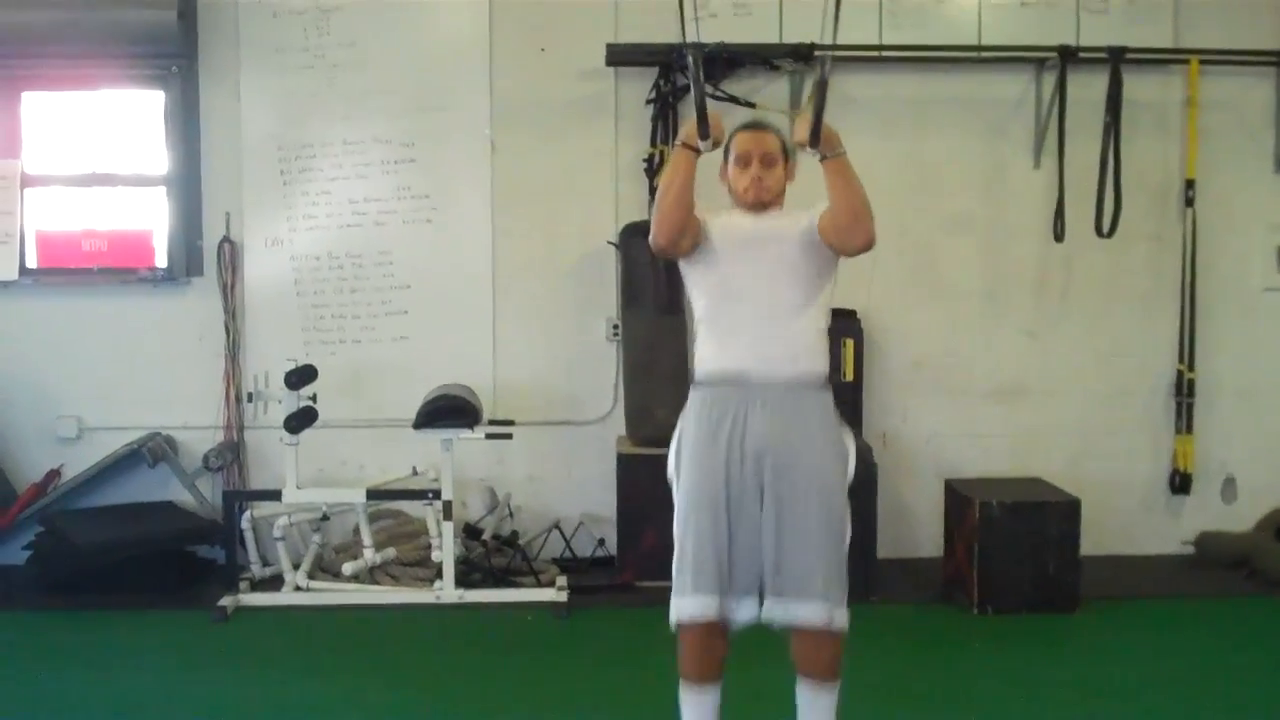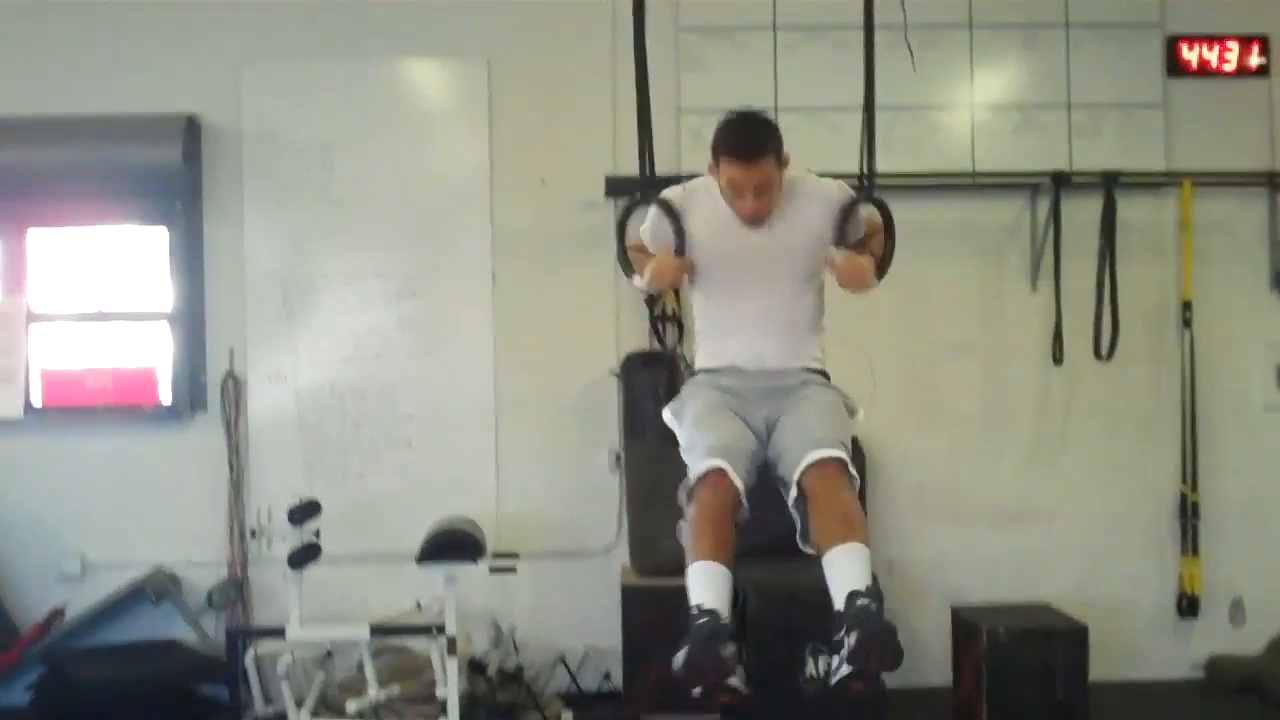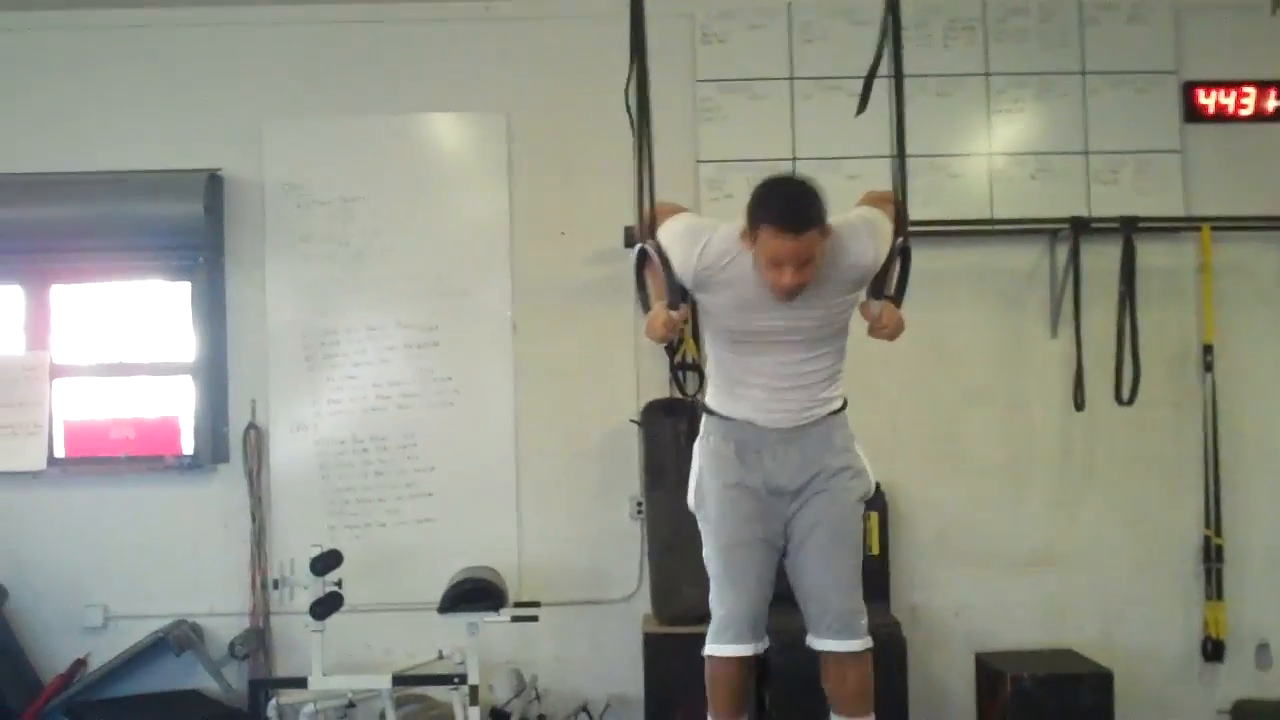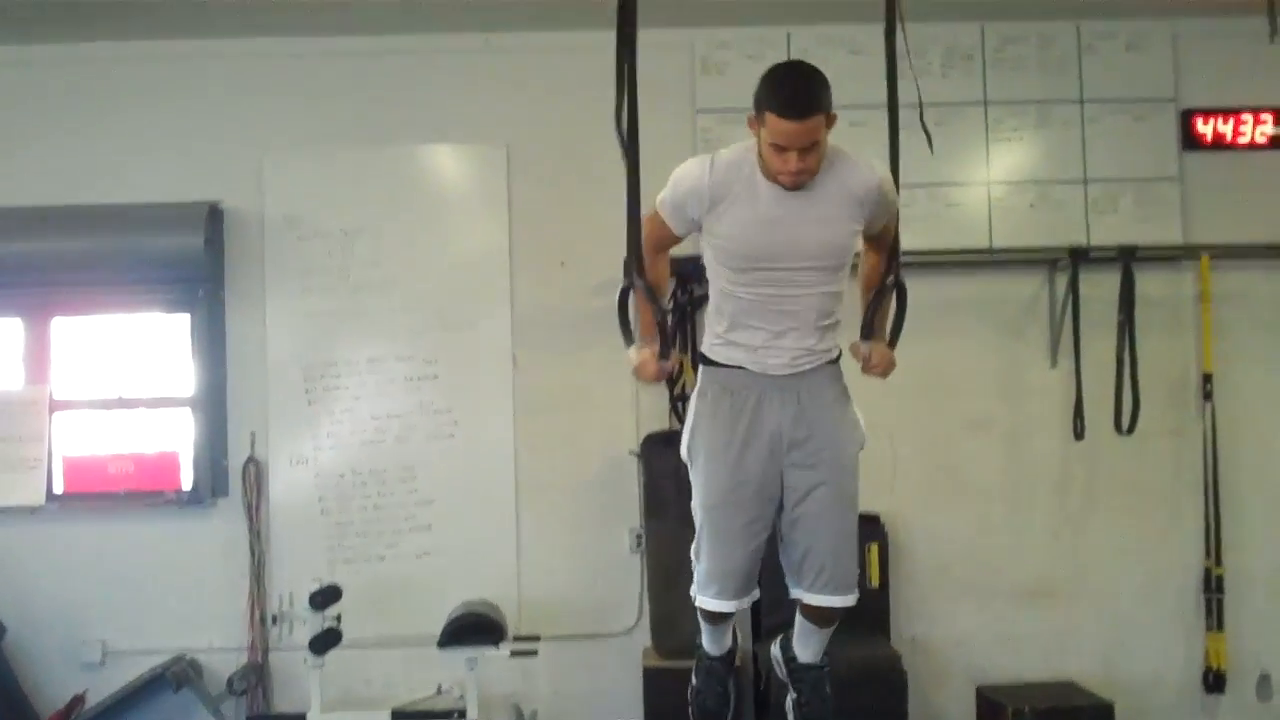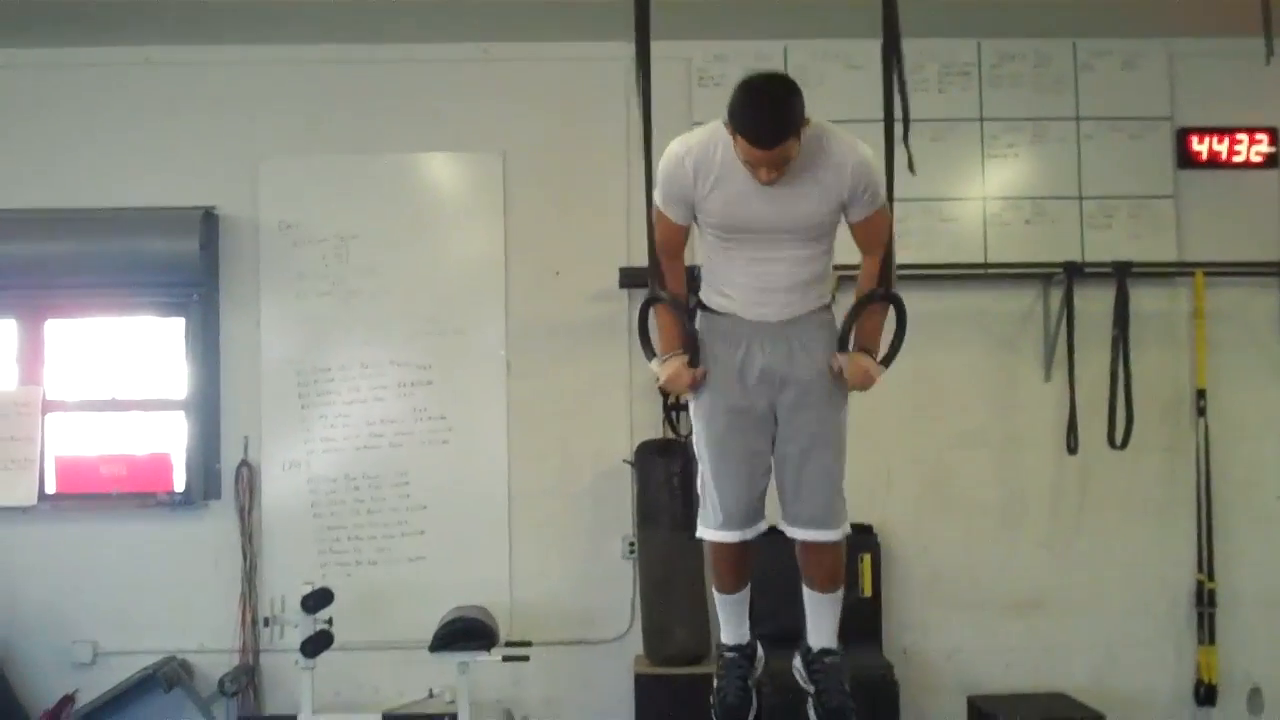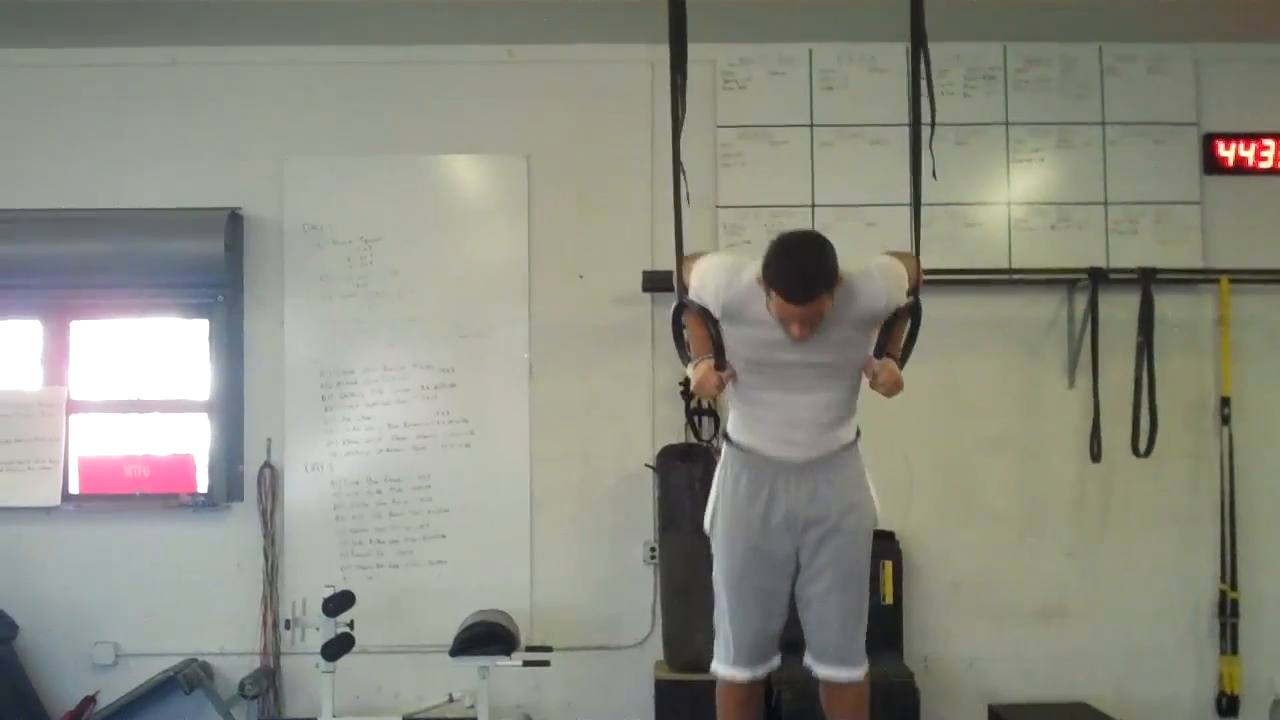
dt=0.5s
person 1, frame 1
left shoulder: (811, 226)
right shoulder: (705, 229)
left elbow: (860, 235)
right elbow: (663, 236)
left wrist: (828, 146)
right wrist: (688, 144)
left hip: (802, 408)
right hip: (718, 407)
left knee: (818, 602)
right knee: (701, 601)
person 1, frame 2
left shoulder: (826, 200)
right shoulder: (680, 205)
left elbow: (875, 232)
right elbow: (638, 254)
left wrist: (866, 262)
right wrist: (651, 270)
left hip: (801, 383)
right hip: (720, 383)
left knee: (825, 470)
right knee: (715, 477)
left ankle: (860, 619)
right ankle: (708, 630)
person 1, frame 3
left shoulder: (859, 250)
right shoulder: (701, 251)
left elbow: (882, 198)
right elbow: (658, 214)
left wrist: (883, 302)
right wrist: (658, 303)
left hip: (823, 441)
right hip: (735, 441)
left knee: (840, 624)
right knee: (735, 626)
person 1, frame 4
left shoulder: (864, 186)
right shoulder: (704, 180)
right elbow: (650, 250)
left wrist: (877, 333)
right wrist: (648, 340)
left hip: (819, 389)
right hip: (731, 388)
left knee: (832, 575)
right knee: (723, 572)
left ankle: (804, 659)
right ankle: (715, 653)
person 1, frame 5
left shoulder: (847, 160)
right shoulder: (688, 157)
left elbow: (878, 255)
right elbow: (665, 255)
left wrist: (867, 348)
right wrist: (670, 350)
left hip: (811, 340)
right hip: (725, 339)
left knee: (819, 517)
right knee: (728, 516)
left ankle: (822, 656)
right ankle: (736, 652)
person 1, frame 6
left shoulder: (871, 294)
right shoulder: (725, 286)
left elbow: (909, 267)
right elbow: (688, 269)
left wrist: (889, 357)
right wrist: (701, 358)
left hip: (835, 475)
right hip: (751, 473)
left knee: (842, 655)
right knee: (740, 652)
